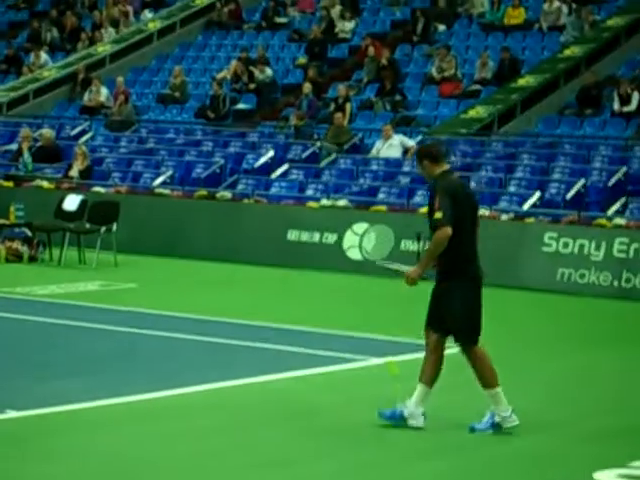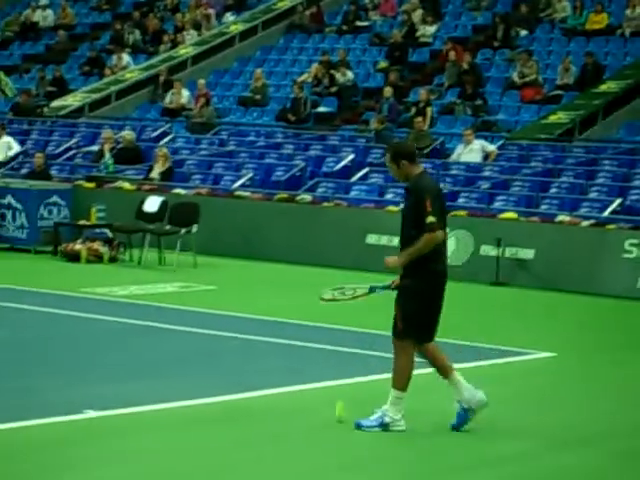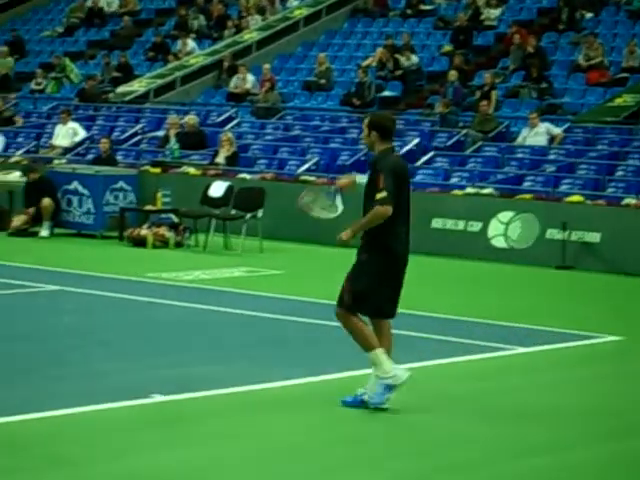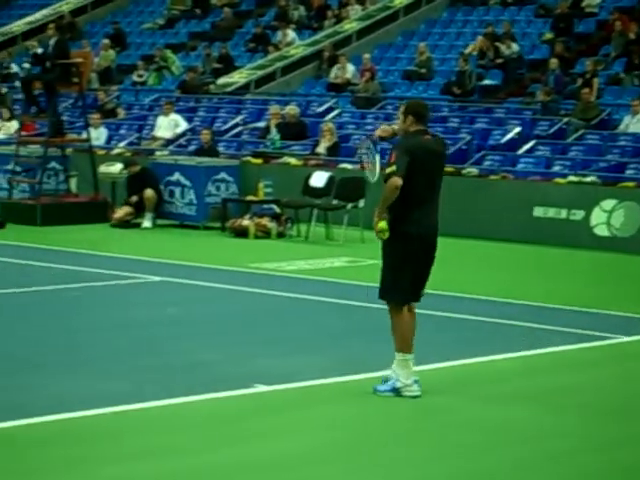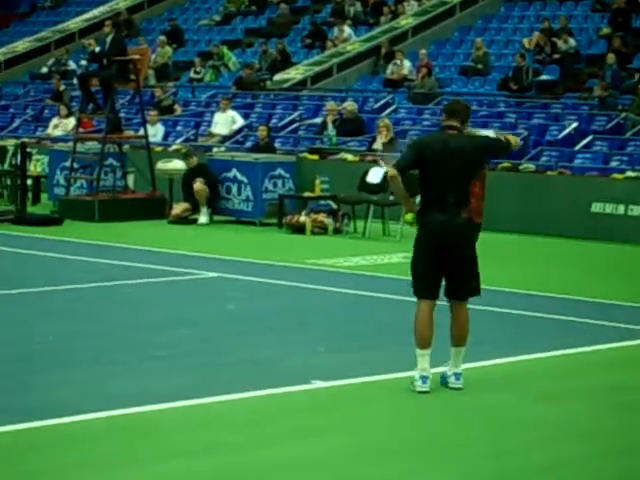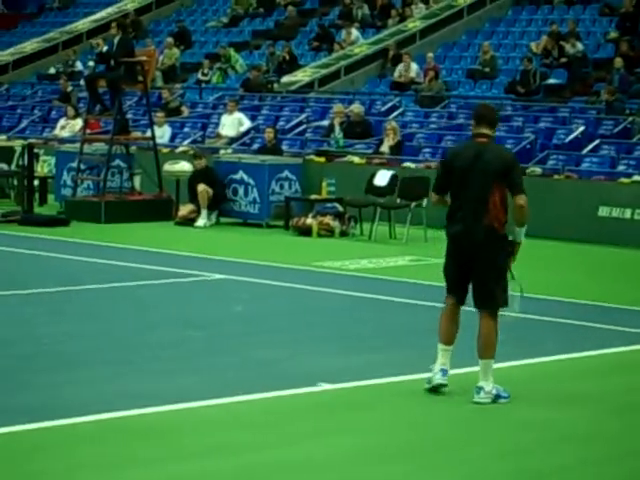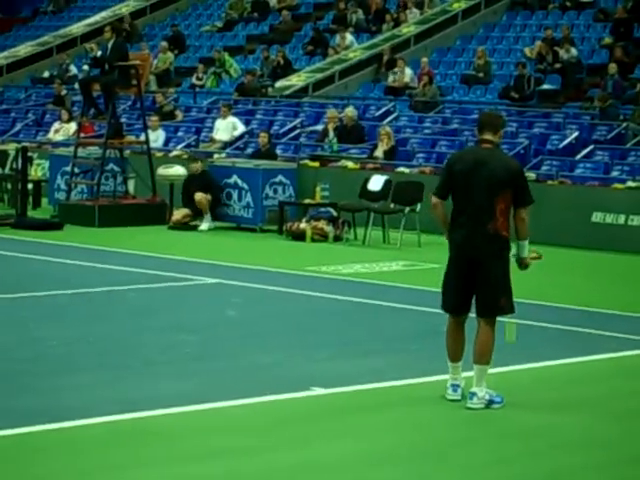
dt=0.7s
person 1, frame 1
left shoulder: (442, 188)
right shoulder: (461, 186)
left elbow: (444, 232)
left wrist: (421, 267)
left hip: (457, 277)
right hip: (457, 274)
left knee: (468, 345)
right knee: (434, 339)
left ankle: (502, 412)
right ankle: (414, 410)
person 1, frame 2
left shoulder: (425, 189)
right shoulder: (418, 187)
left elbow: (435, 235)
left wrist: (402, 258)
right wrist: (405, 272)
left hip: (422, 278)
right hip: (420, 276)
left knee: (402, 341)
right knee: (419, 341)
left ankle: (393, 413)
right ankle: (468, 395)
person 1, frame 3
left shoulder: (385, 165)
right shoulder: (394, 161)
left elbow: (384, 210)
left wrist: (353, 230)
right wrist: (356, 180)
left hip: (379, 251)
right hip: (393, 250)
left knee: (345, 310)
right knee: (379, 318)
left ankle: (388, 371)
right ankle: (377, 390)
person 1, frame 4
left shoulder: (405, 146)
right shoulder: (438, 145)
left elbow: (395, 182)
left wrist: (380, 211)
right wrist: (394, 131)
left hip: (403, 232)
right hip: (427, 232)
left knee: (395, 303)
right knee: (407, 302)
left ankle: (406, 380)
right ankle: (400, 370)
person 1, frame 5
left shoulder: (423, 143)
right shoulder: (477, 145)
left elbow: (393, 174)
right elbow: (514, 143)
left wrist: (408, 205)
right wrist: (489, 134)
left hip: (430, 228)
right hip: (462, 230)
left knee: (425, 301)
right knee: (459, 302)
left ankle: (423, 374)
right ankle: (455, 371)
person 1, frame 6
left shoulder: (453, 154)
right shoulder: (505, 157)
left elbow: (436, 197)
right elbow: (520, 202)
right wrist: (518, 237)
left hip: (458, 237)
right hip: (490, 239)
left knee: (452, 301)
right knee: (487, 311)
left ankle: (441, 367)
right ankle: (485, 385)
person 1, frame 7
left shoulder: (457, 160)
right shoulder: (511, 166)
left elbow: (436, 202)
right elbow: (521, 215)
left wrist: (449, 235)
right wrist: (523, 251)
left hip: (461, 246)
right hip: (492, 248)
left knee: (456, 316)
right knee: (486, 319)
left ankle: (454, 382)
right ankle: (478, 391)
